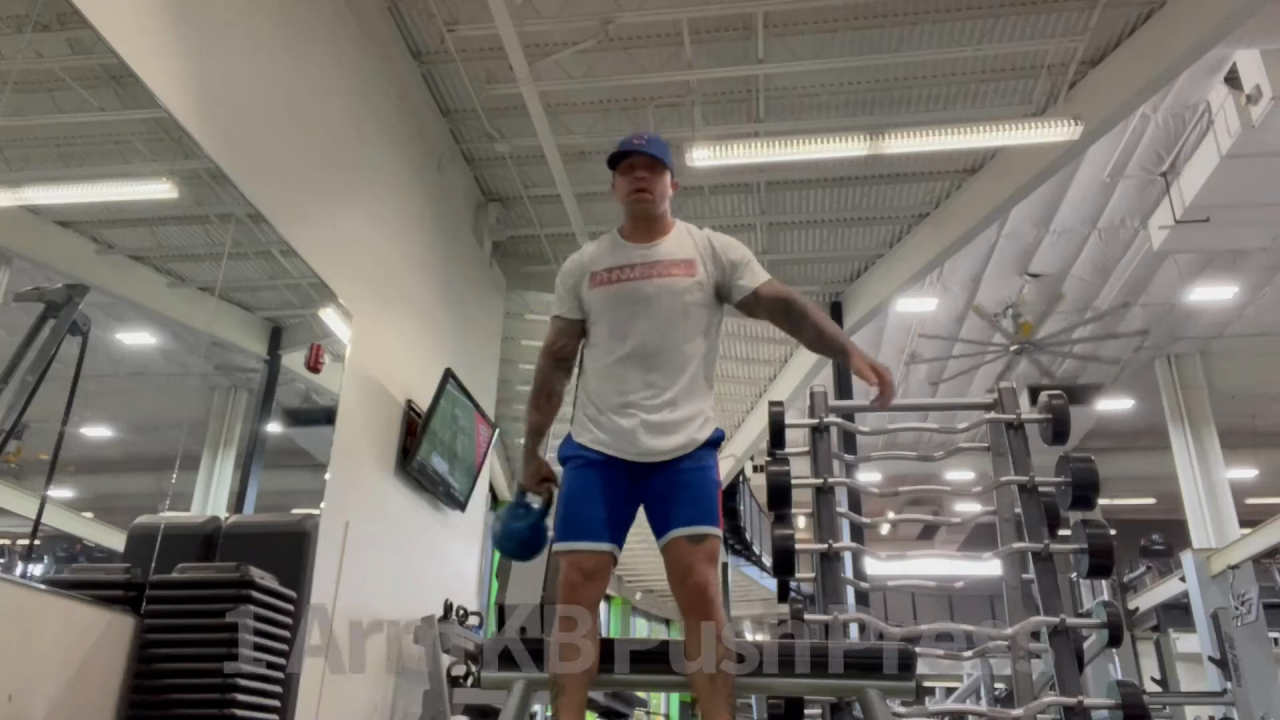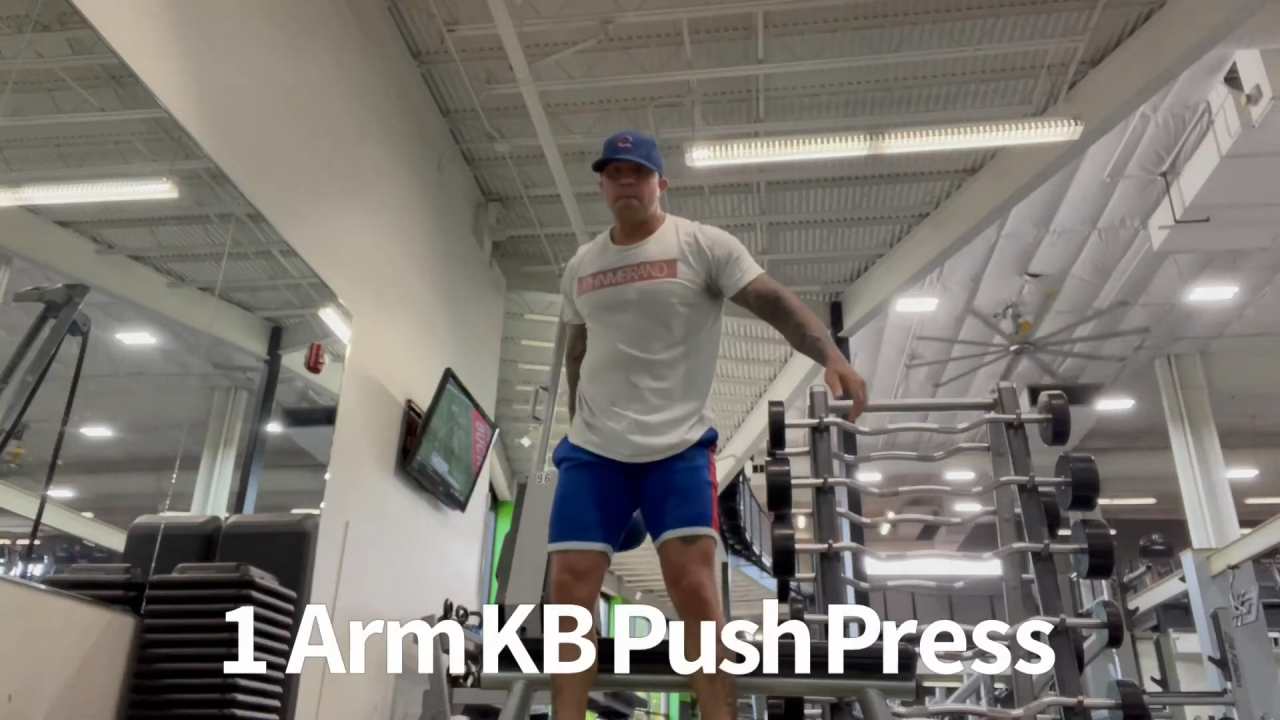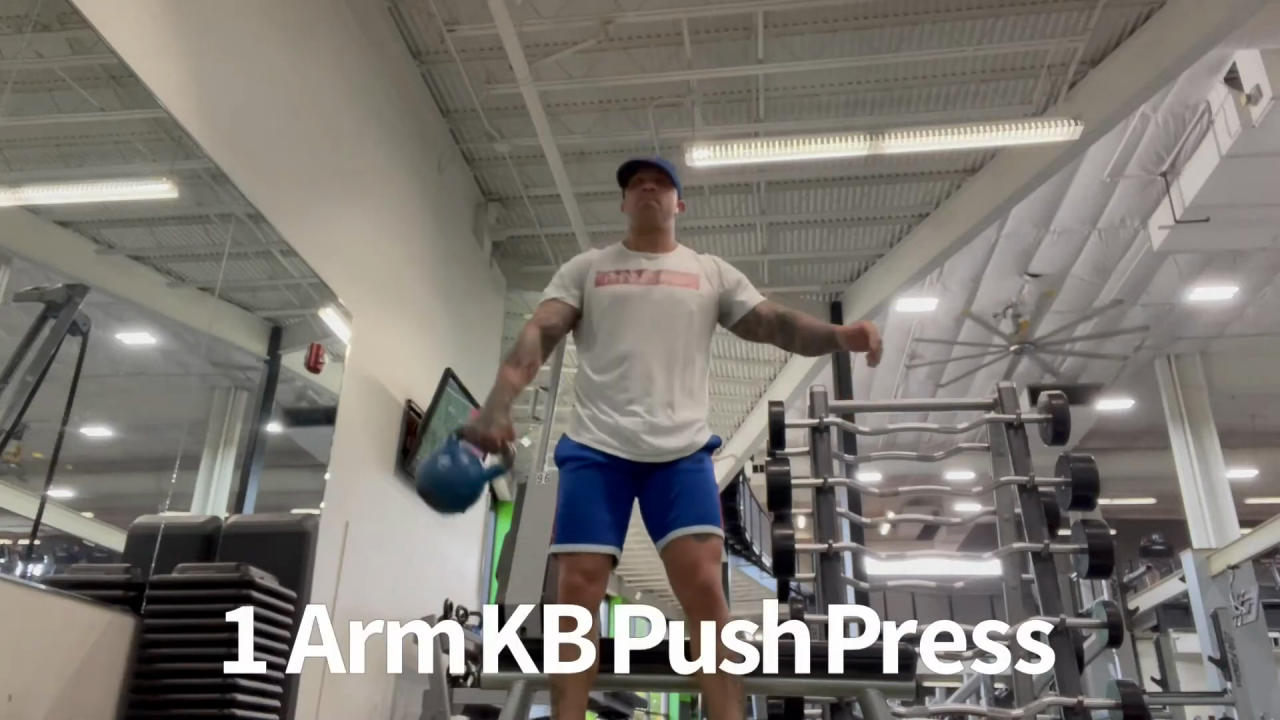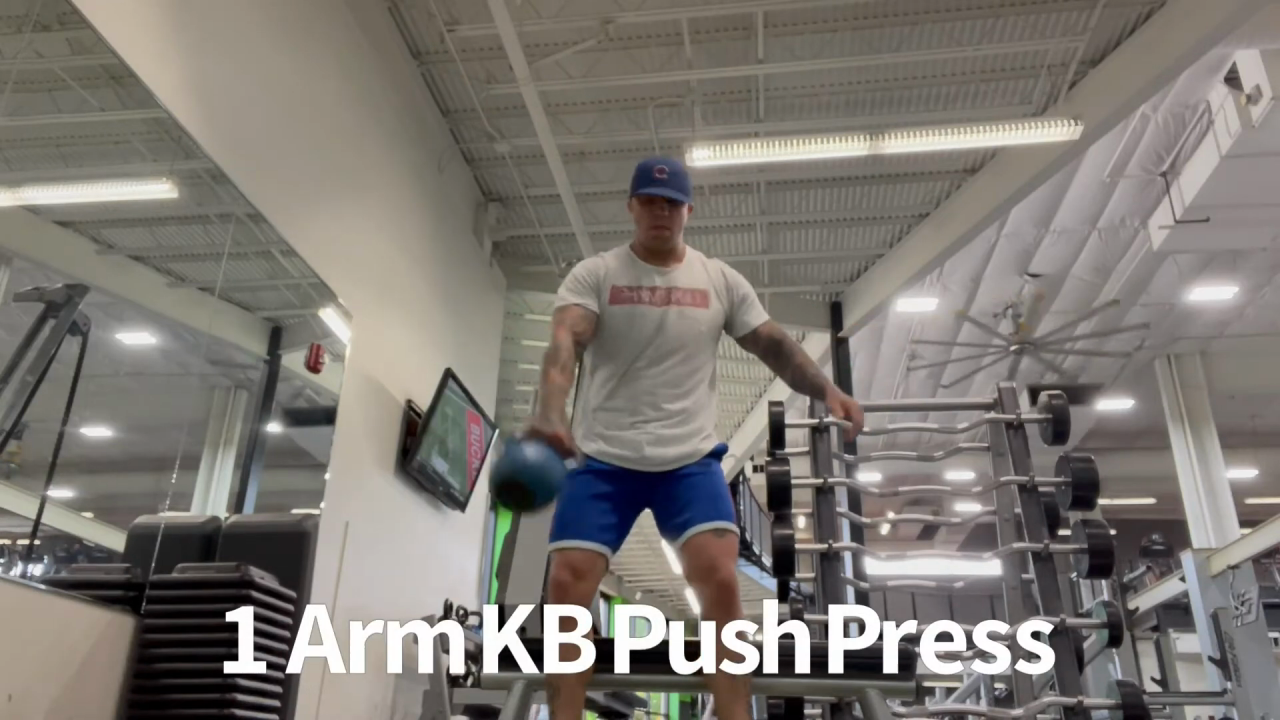
dt=0.5s
person 1, frame 1
left shoulder: (714, 251)
right shoulder: (582, 266)
left elbow: (784, 306)
right elbow: (556, 357)
left wrist: (850, 350)
right wrist: (531, 451)
left hip: (684, 448)
right hip: (596, 448)
left knee: (698, 589)
right knee: (575, 589)
person 1, frame 2
left shoulder: (704, 245)
right shoulder: (580, 268)
left elbow: (775, 302)
left wrist: (830, 354)
left hip: (679, 447)
right hip: (592, 451)
left knee: (694, 589)
right knee: (570, 590)
person 1, frame 3
left shoulder: (713, 273)
right shoulder: (585, 268)
left elbow: (775, 323)
right elbow: (539, 336)
left wrist: (839, 334)
right wrist: (497, 407)
left hip: (682, 450)
right hip: (595, 448)
left knee: (704, 587)
right knee: (577, 590)
person 1, frame 4
left shoulder: (722, 281)
right shoulder: (592, 275)
left elbow: (774, 345)
right elbow: (566, 344)
left wrist: (828, 392)
right wrist: (550, 413)
left hip: (689, 458)
right hip: (603, 458)
left knee: (720, 584)
right knee: (567, 586)
